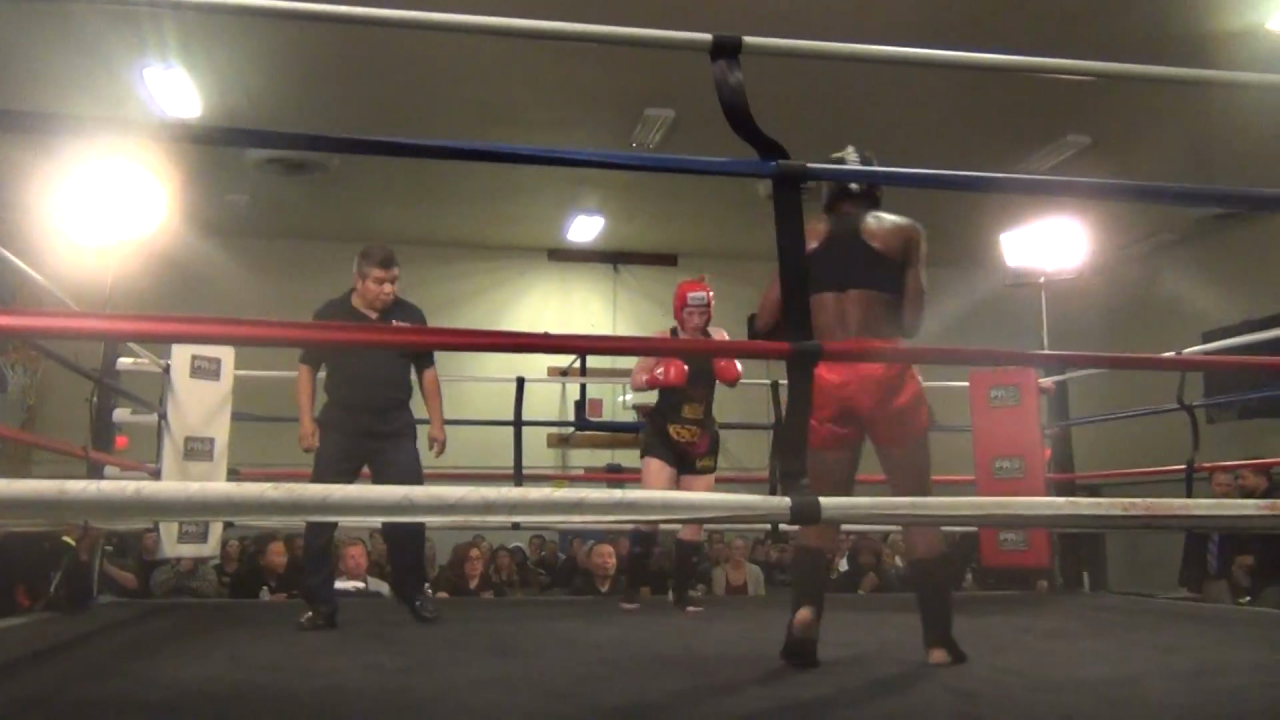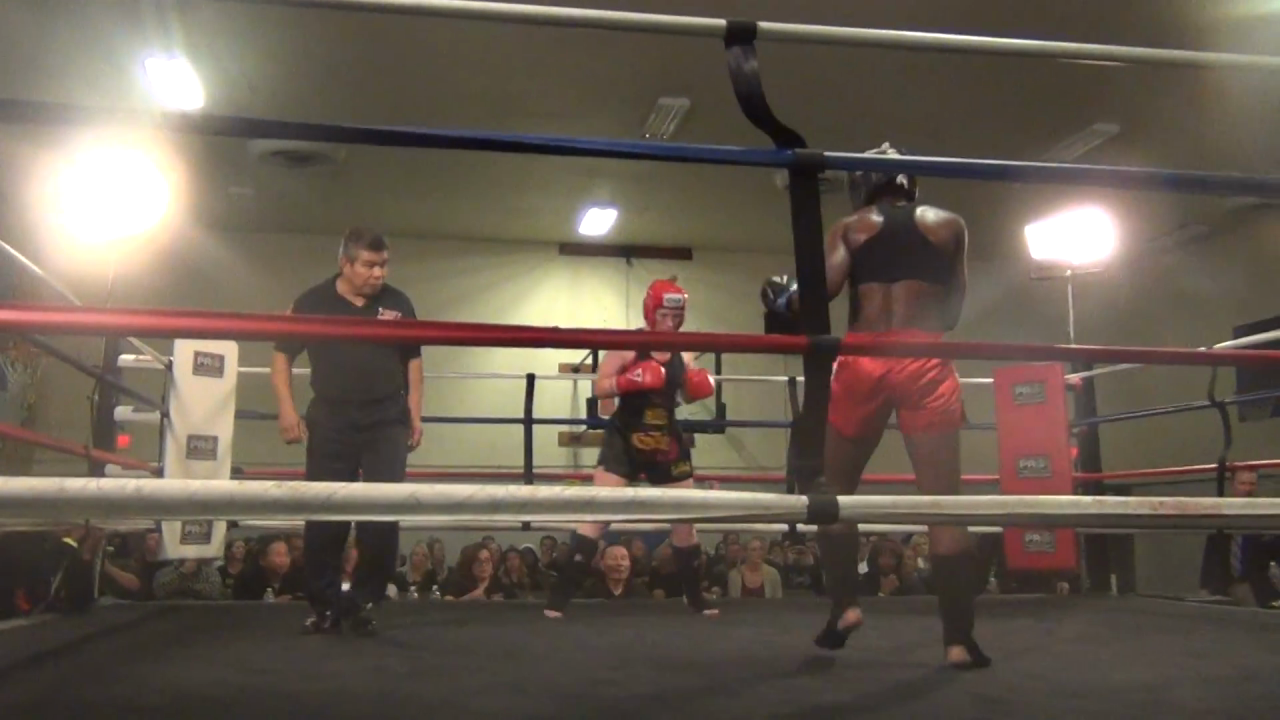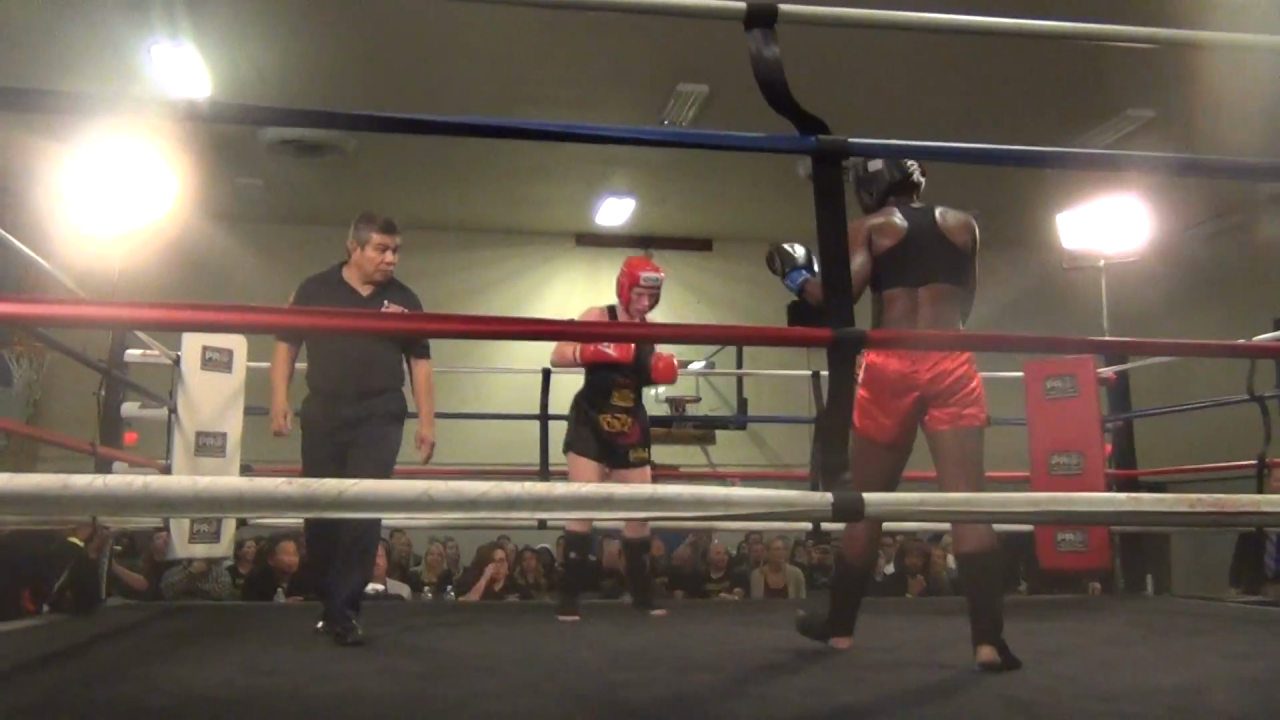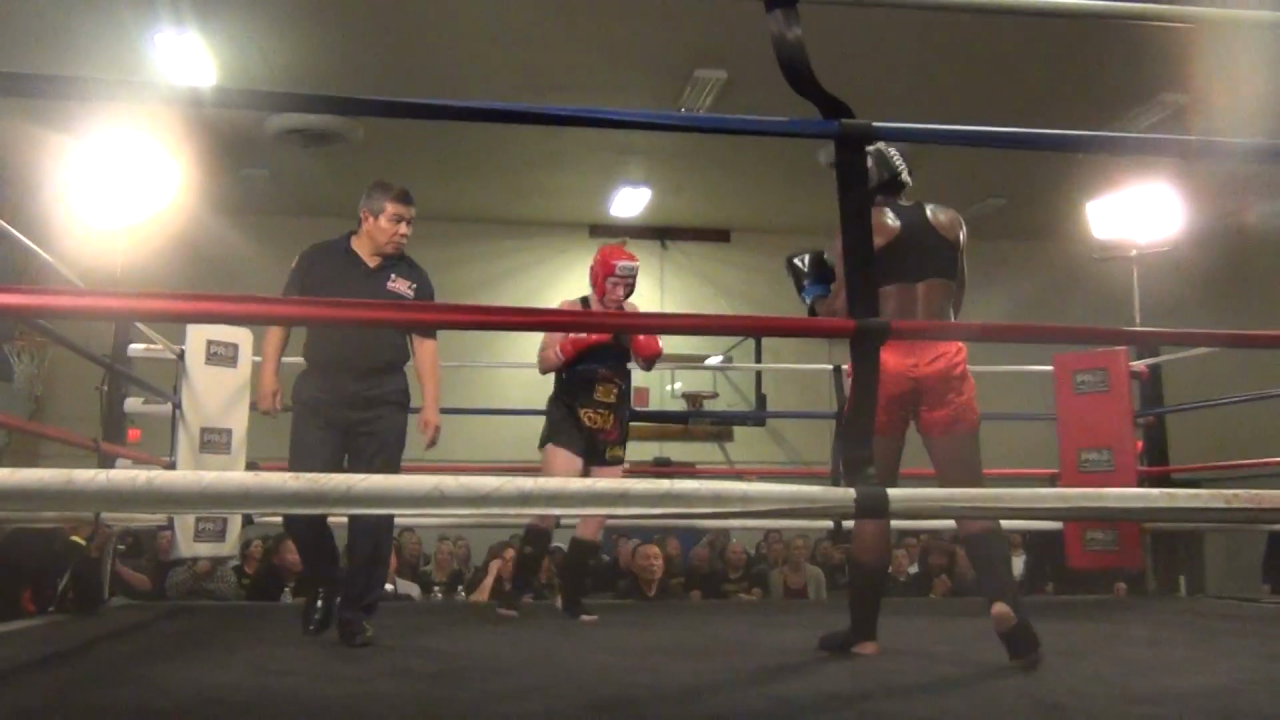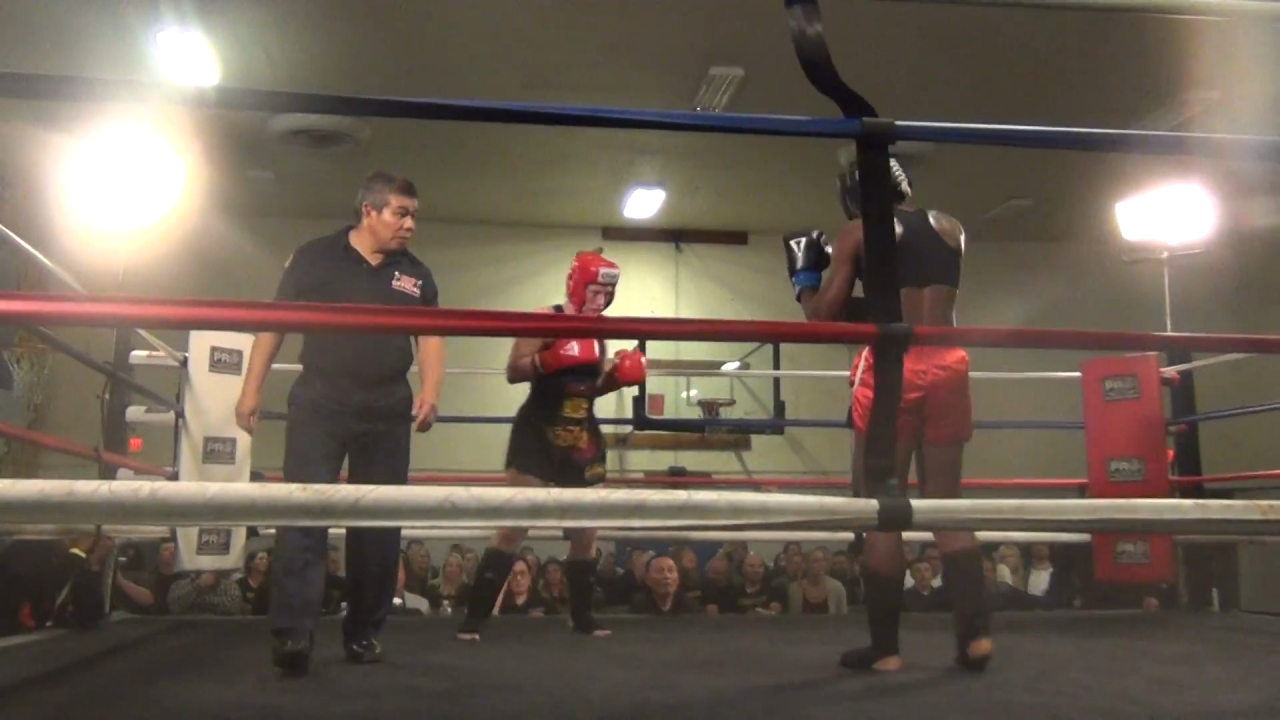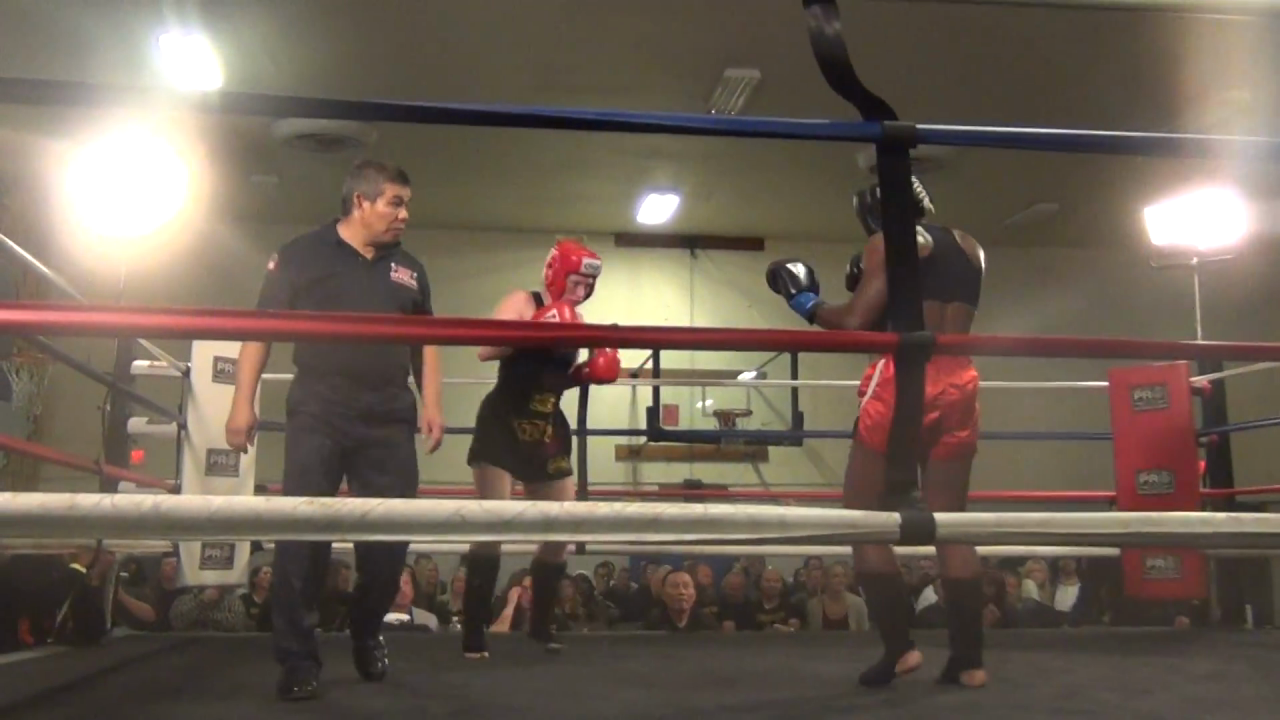
dt=0.2s
person 1, frame 1
left shoulder: (804, 238)
right shoulder: (904, 231)
left elbow: (766, 322)
right elbow: (910, 322)
left wrist: (807, 337)
left hip: (822, 373)
right hip: (885, 370)
left ankle: (805, 610)
right ankle: (940, 640)
person 1, frame 2
left shoulder: (851, 225)
right shoulder: (949, 225)
left elbow: (824, 288)
right elbow: (949, 312)
left wrist: (786, 299)
left hip: (864, 360)
right hip: (926, 363)
left knee: (837, 487)
right knee: (942, 502)
left ankle: (843, 604)
right ankle: (959, 639)
person 1, frame 3
left shoulder: (870, 228)
right shoulder: (962, 224)
right elbow: (963, 306)
left wrist: (796, 275)
left hip: (889, 365)
right hip: (951, 363)
left ankle: (839, 623)
right ankle: (989, 638)
person 1, frame 4
left shoulder: (863, 229)
right shoulder: (951, 221)
left elbow: (842, 314)
left wrist: (811, 290)
left hip: (884, 362)
right hip: (943, 357)
right knee: (966, 494)
left ankle: (862, 630)
right ankle: (1004, 604)
person 1, frame 5
left shoulder: (858, 233)
right shoulder: (950, 228)
left elbow: (823, 312)
left wrist: (803, 276)
right hip: (948, 364)
right knee: (943, 502)
left ankle: (884, 646)
right ankle: (974, 630)
person 1, frame 6
left shoulder: (888, 243)
right shoulder: (970, 248)
left elbow: (860, 322)
left wrist: (804, 300)
left hip: (903, 379)
right hip: (959, 381)
left knee: (866, 517)
left ankle: (898, 647)
right ankle: (968, 659)
person 2, frame 1
left shoulder: (410, 316)
right shoulder: (330, 315)
left elbow: (426, 371)
right elbow: (307, 368)
left wrist: (436, 421)
right wrist: (307, 420)
left hip: (394, 428)
right hip: (341, 426)
left ankle: (413, 590)
right ankle: (319, 604)
person 2, frame 2
left shoulder: (398, 304)
right shoulder: (311, 303)
left elbow: (411, 360)
right elbow: (283, 356)
left wrist: (414, 414)
right wrist: (287, 409)
left hip: (386, 422)
right hip: (330, 422)
right knee: (324, 520)
left ankle: (364, 599)
right ankle: (326, 605)
person 2, frame 3
left shoulder: (404, 300)
right shoulder: (314, 290)
left elbow: (419, 362)
right elbow: (286, 345)
left wrist: (426, 421)
right wrist: (279, 399)
left hip: (379, 418)
right hip: (323, 418)
left knee: (361, 512)
right knee: (321, 517)
left ankle: (344, 611)
right ankle: (330, 604)
person 2, frame 4
left shoulder: (412, 278)
right shoulder: (317, 260)
left elbow: (425, 343)
left wrist: (431, 404)
right wrist: (268, 375)
left hip: (382, 403)
right hip: (319, 397)
left knee: (373, 510)
left ankle: (355, 611)
right ankle: (324, 584)
person 2, frame 5
left shoulder: (415, 275)
right shoulder: (313, 258)
left elbow: (430, 337)
right elbow: (274, 322)
left wrist: (430, 390)
right wrist: (252, 388)
left hip: (386, 411)
right hip: (319, 404)
left knee: (378, 525)
left ankle: (363, 629)
right ankle: (292, 633)
person 2, frame 6
left shoulder: (409, 270)
right shoulder: (302, 255)
left elbow: (423, 341)
left wrist: (432, 403)
right wrist: (243, 401)
left hip: (390, 416)
right hip: (319, 412)
left knee: (388, 536)
right knee: (304, 531)
left ankle: (367, 631)
right ankle: (298, 663)
person 3, frame 1
left shoulder: (719, 339)
right shoulder: (664, 339)
left elbow: (730, 378)
right elbow: (636, 382)
left wrist: (733, 370)
right wrist: (656, 377)
left hip: (701, 435)
right hip: (663, 432)
left knee: (693, 518)
left ankle: (682, 593)
right ankle: (631, 587)
person 3, frame 2
left shoulder: (683, 349)
right shoulder: (627, 344)
left elbow: (689, 394)
right elbow: (599, 388)
left wrist: (700, 386)
right wrist: (628, 381)
left hip: (667, 441)
right hip: (623, 439)
left knee: (685, 523)
right knee: (597, 517)
left ankle: (695, 597)
right ankle: (560, 595)
person 3, frame 3
right shoulder: (597, 318)
right elbow: (558, 357)
left wrist: (662, 372)
right wrist: (594, 352)
left hip: (631, 425)
right hip: (591, 421)
left ankle: (642, 593)
right ankle: (569, 597)
person 3, frame 4
left shoulder: (630, 314)
right shoulder: (572, 310)
left elbow: (644, 363)
right elbow: (544, 364)
left wrist: (650, 350)
right wrist: (575, 341)
left hip: (611, 422)
right hip: (569, 416)
left knee: (595, 515)
left ankle: (573, 599)
right ankle: (516, 590)
person 3, frame 5
right shoulder: (545, 319)
right elbow: (513, 372)
left wrist: (621, 374)
right wrist: (552, 358)
left hip: (583, 438)
right hip: (537, 432)
left knee: (586, 533)
right knee: (514, 527)
left ankle: (583, 616)
right ankle: (474, 616)
person 3, frame 6
left shoulder: (573, 322)
right shoulder: (521, 303)
right elbow: (486, 349)
left wrist: (589, 370)
left hip: (548, 431)
right hip: (504, 424)
left ankle: (540, 624)
right ankle: (474, 632)
